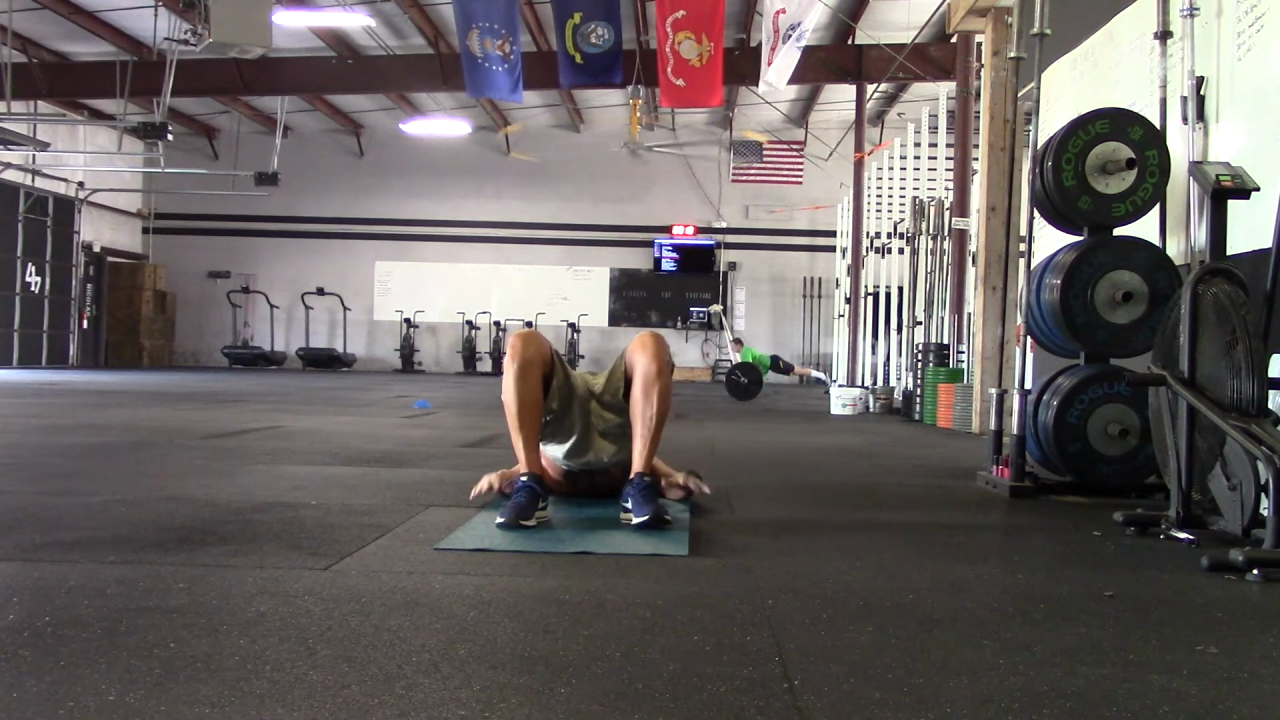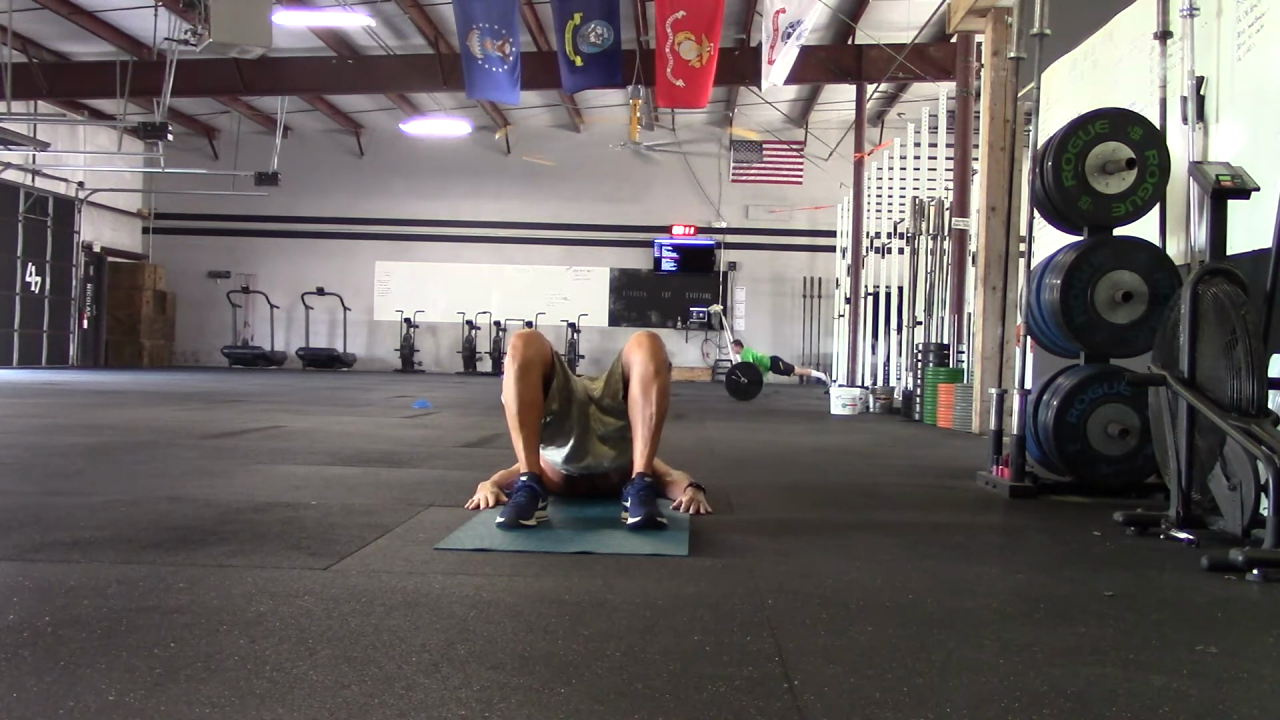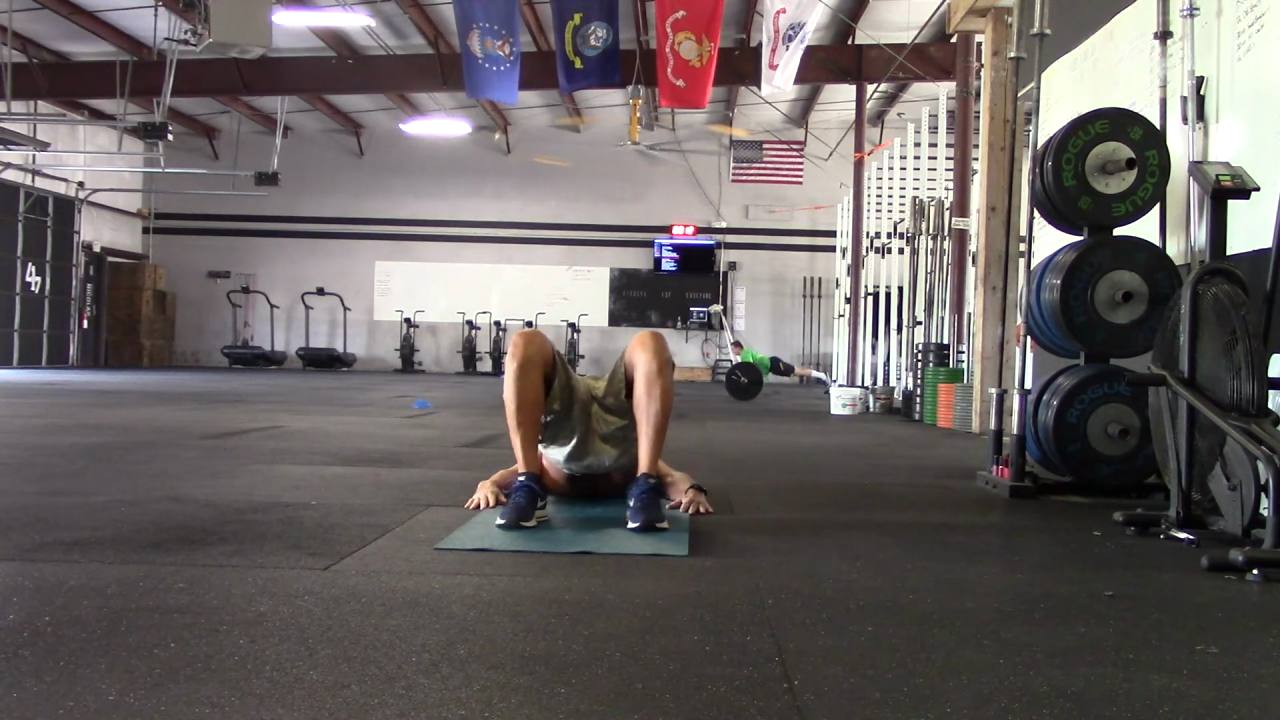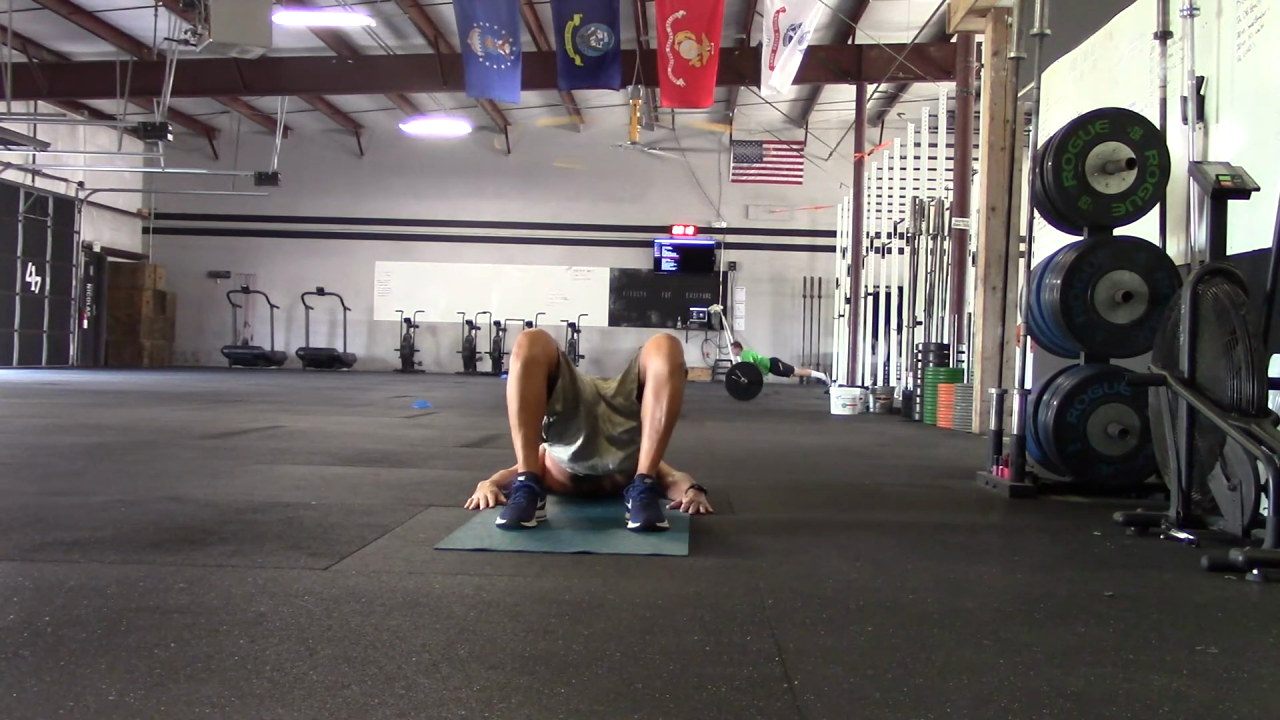
dt=1s
person 1, frame 1
left shoulder: (640, 455)
left elbow: (675, 487)
left wrist: (686, 479)
right wrist: (497, 476)
right knee: (523, 343)
left ankle: (638, 486)
right ankle: (530, 488)
person 1, frame 2
left shoulder: (637, 454)
left elbow: (669, 476)
right elbow: (519, 469)
left wrist: (690, 488)
right wrist: (489, 484)
left hip: (618, 469)
right hip: (561, 468)
left knee: (646, 344)
right knee: (525, 343)
left ankle: (640, 487)
right ankle: (530, 488)
person 1, frame 3
left shoulder: (639, 454)
right shoulder: (547, 458)
left elbow: (671, 476)
right elbow: (514, 470)
left wrist: (690, 489)
right wrist: (489, 483)
left knee: (650, 343)
right knee: (526, 342)
left ankle: (645, 487)
right ankle: (528, 489)
person 1, frame 4
left shoulder: (645, 456)
right shoulder: (550, 454)
left elbow: (673, 476)
right elbow: (514, 471)
left wrist: (692, 490)
right wrist: (489, 483)
left knee: (665, 346)
left ankle: (643, 489)
right ankle: (527, 489)
